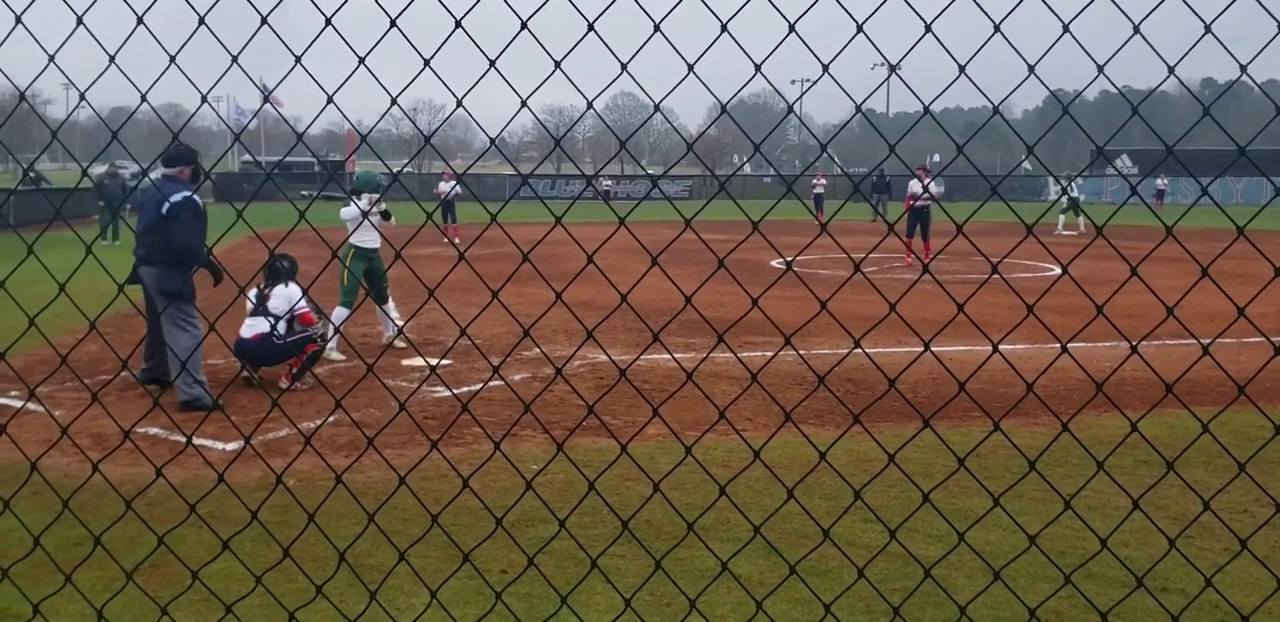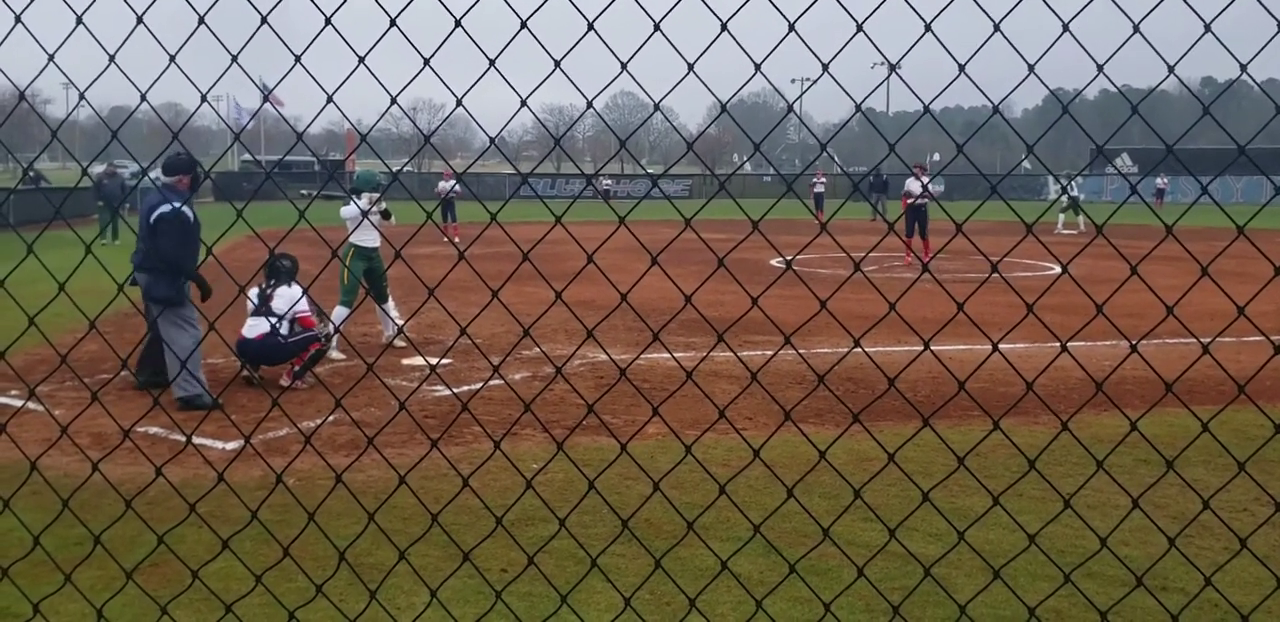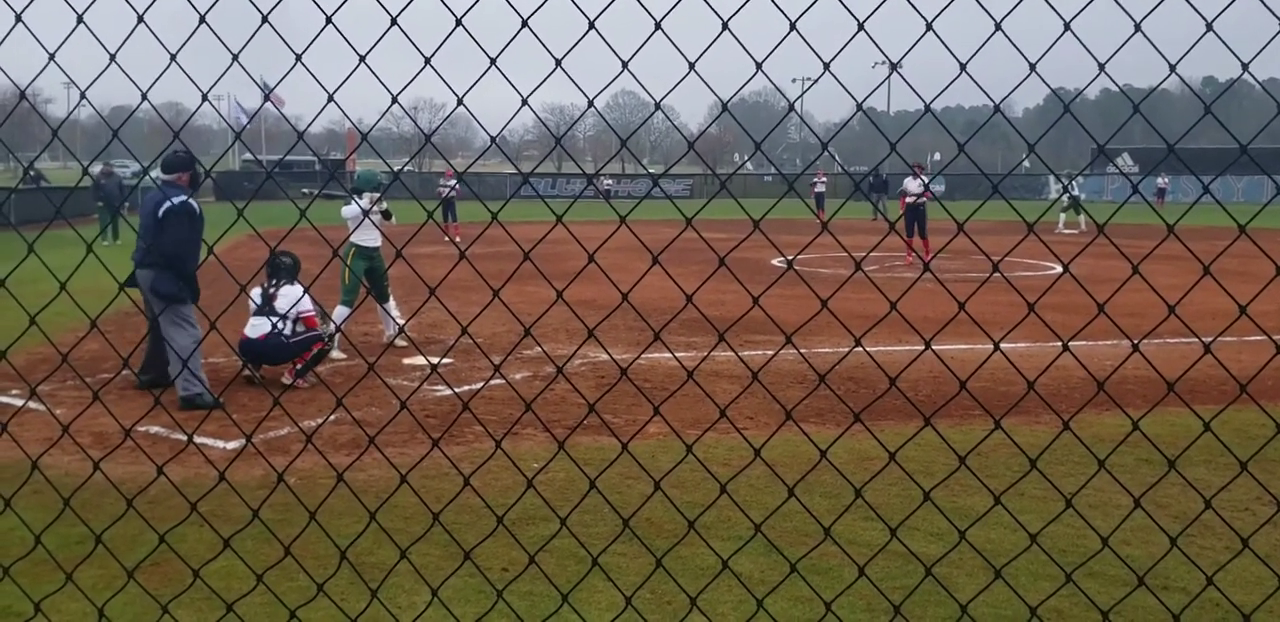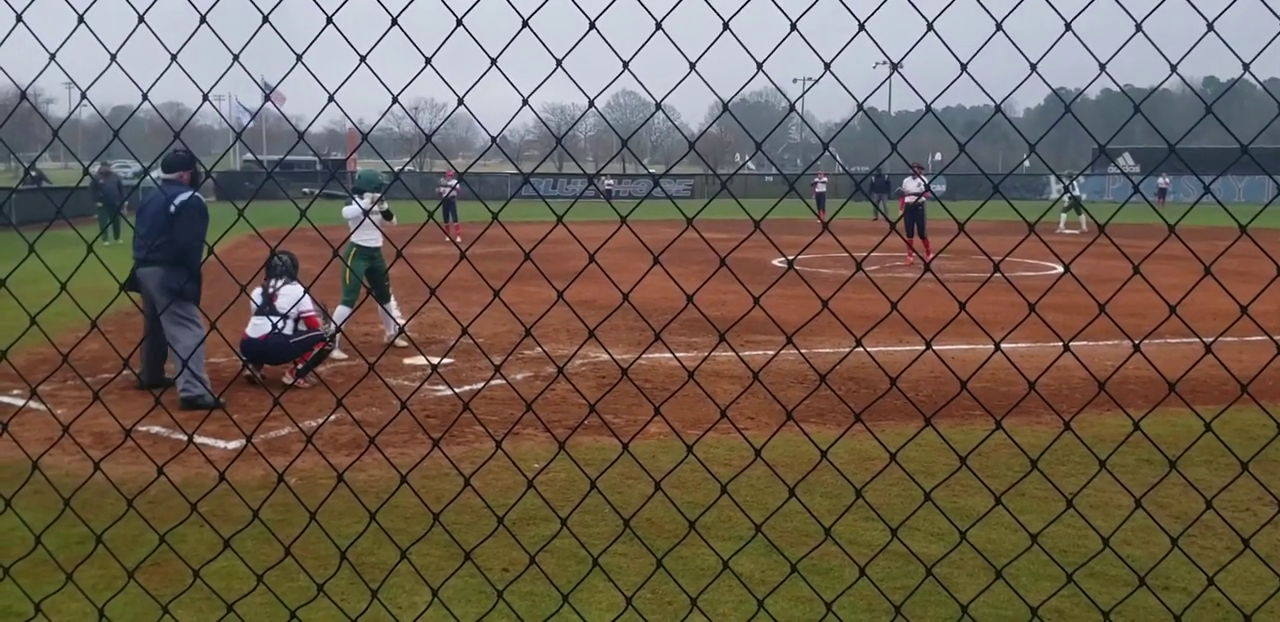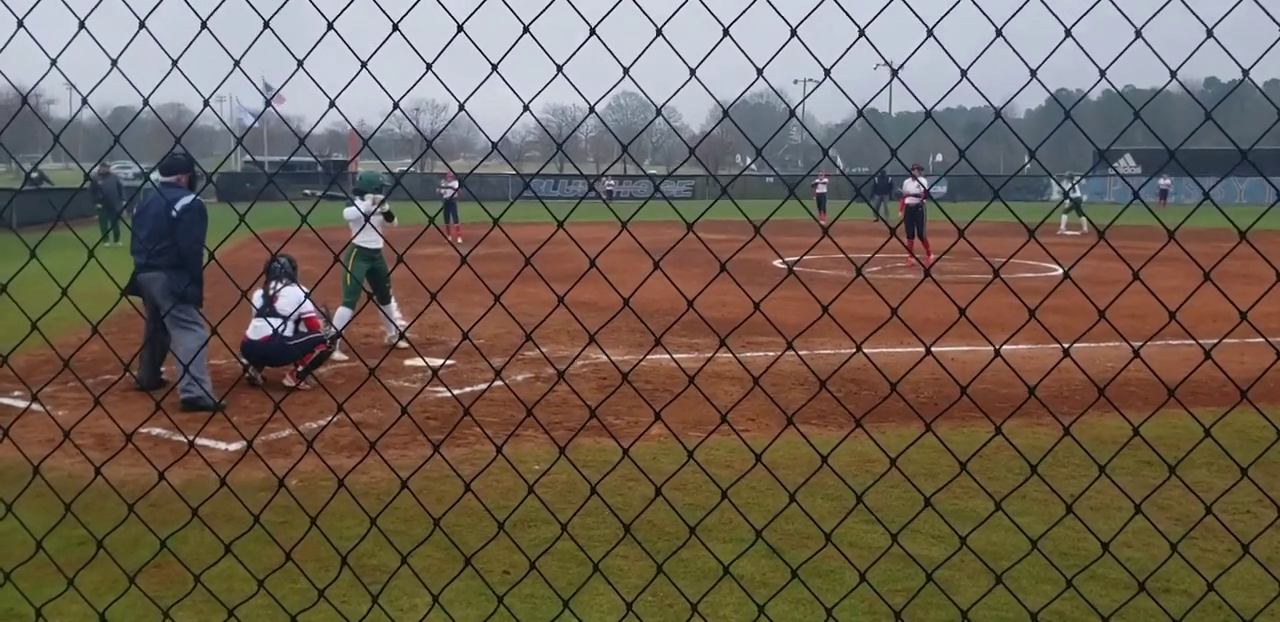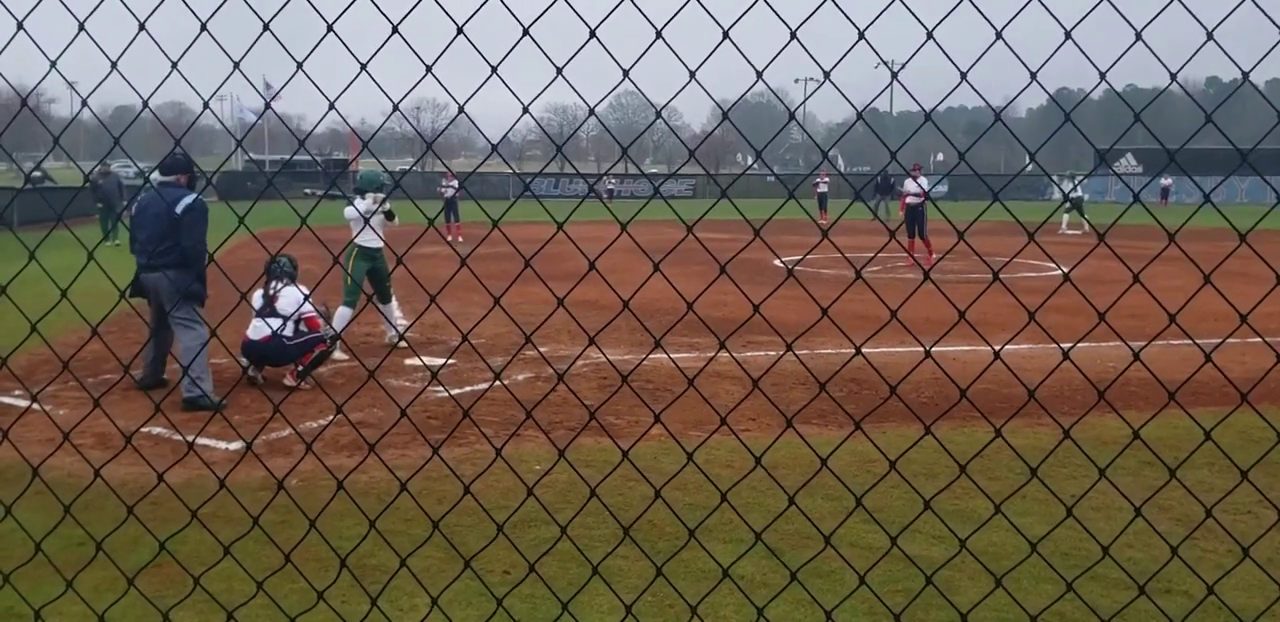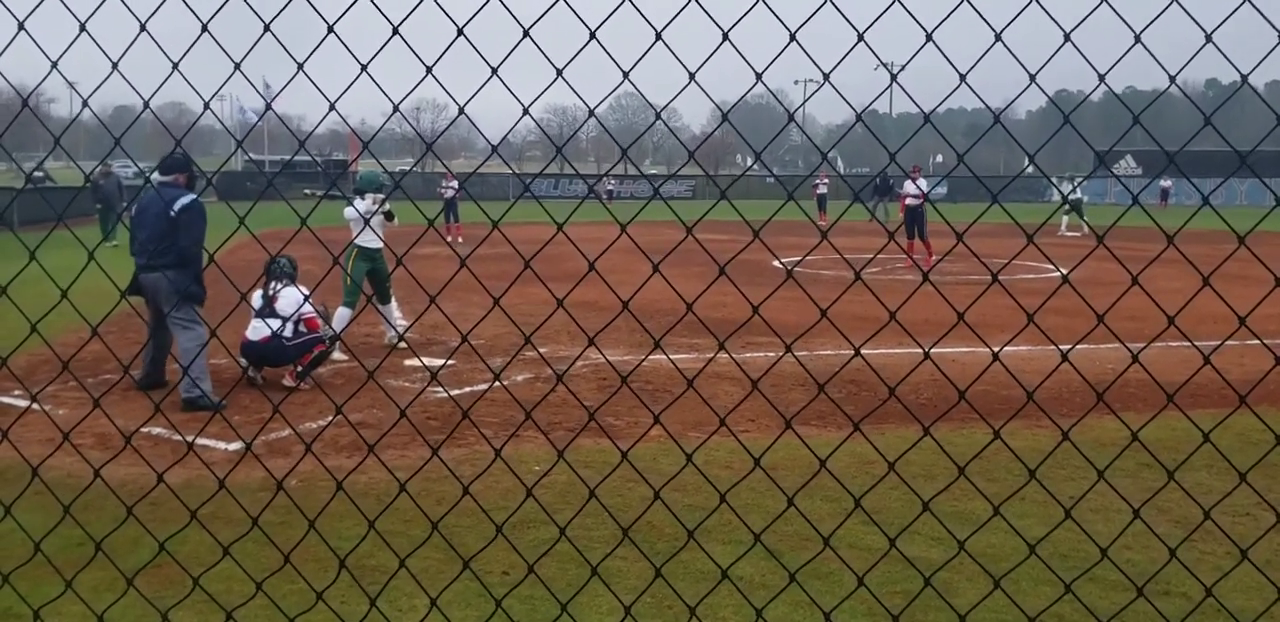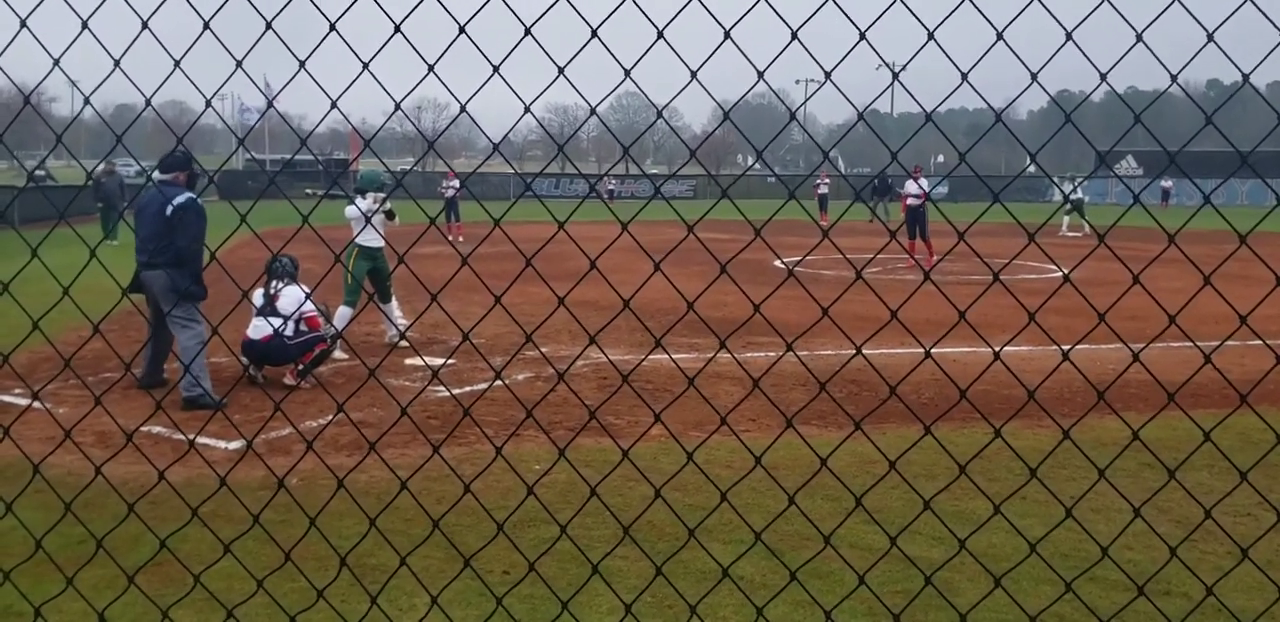
dt=0.2s
person 1, frame 1
left shoulder: (152, 192)
right shoulder: (184, 199)
left elbow: (146, 232)
right elbow: (186, 245)
right wrist: (210, 265)
left hip: (150, 267)
right hip: (169, 272)
left knee: (161, 324)
right knee: (185, 330)
left ankle: (154, 371)
right ankle: (192, 394)
person 1, frame 2
left shoulder: (159, 199)
right shoulder: (174, 209)
right elbow: (173, 255)
right wrist: (199, 280)
left hip: (151, 274)
right hip: (162, 278)
left knee: (163, 327)
right knee: (185, 332)
right ankle: (191, 392)
person 1, frame 3
left shoulder: (153, 197)
right shoulder: (181, 203)
right elbow: (179, 249)
right wrist: (191, 281)
left hip: (146, 271)
right hip: (165, 275)
left knee: (160, 326)
right knee: (184, 331)
left ankle: (151, 375)
right ankle: (192, 392)
person 1, frame 4
left shoulder: (150, 197)
right shoulder: (189, 199)
left elbow: (138, 239)
right elbow: (189, 245)
left wrist: (147, 263)
right wrist: (195, 280)
left hip: (144, 270)
right hip: (169, 273)
left knee: (155, 325)
right knee: (188, 330)
left ankle: (150, 376)
right ankle: (193, 392)
person 1, frame 5
left shoulder: (146, 201)
right shoulder: (189, 202)
left elbow: (135, 244)
right elbow: (191, 249)
left wrist: (148, 263)
right wrist: (196, 283)
left hip: (145, 274)
right hip: (172, 277)
left knee: (155, 327)
right knee: (192, 333)
left ankle: (149, 377)
right ankle: (195, 393)
person 1, frame 6
left shoulder: (142, 200)
right shoulder: (190, 202)
left elbow: (133, 243)
right elbow: (194, 247)
right wrist: (200, 281)
left hip: (148, 274)
right hip: (176, 276)
left knee: (159, 326)
right knee: (193, 332)
left ankle: (150, 376)
right ankle: (196, 393)
person 1, frame 7
left shoulder: (143, 200)
right shoulder: (187, 202)
left elbow: (134, 243)
right elbow: (190, 248)
right wrist: (197, 281)
left hip: (146, 274)
right hip: (173, 276)
left knee: (158, 326)
right knee: (192, 332)
left ankle: (150, 376)
right ankle: (195, 393)
person 1, frame 8
left shoulder: (145, 198)
right shoulder: (185, 201)
left elbow: (143, 239)
right elbow: (187, 247)
right wrist: (197, 280)
left hip: (148, 272)
right hip: (173, 275)
left knee: (159, 325)
right knee: (191, 330)
left ankle: (150, 375)
right ankle: (195, 392)
person 2, frame 1
left shoulder: (375, 206)
right shoulder: (353, 204)
left elbow: (390, 222)
right elbow: (344, 215)
left wrist: (381, 206)
right wrist: (365, 202)
left hip: (374, 254)
right hip: (355, 254)
left knee: (383, 296)
right knee: (347, 300)
left ankle: (390, 335)
right ankle: (329, 346)
person 2, frame 2
left shoulder: (375, 205)
right shoulder: (352, 204)
left elbow: (390, 221)
right elbow: (345, 214)
left wrist: (381, 206)
right wrist: (366, 201)
left hip: (374, 254)
right hip: (355, 254)
left knee: (383, 296)
right knee: (347, 299)
left ankle: (390, 334)
right ankle: (329, 345)
person 2, frame 3
left shoulder: (375, 205)
right shoulder: (353, 203)
left elbow: (390, 221)
right elbow: (345, 214)
left wrist: (382, 206)
right wrist: (367, 201)
left hip: (375, 253)
right hip: (356, 253)
left knee: (384, 295)
right knee: (348, 299)
left ankle: (391, 334)
right ankle: (330, 344)
person 2, frame 4
left shoulder: (376, 205)
right shoulder: (355, 204)
left elbow: (391, 221)
right elbow: (347, 214)
left wrist: (383, 206)
right wrist: (368, 201)
left hip: (376, 253)
right hip: (357, 253)
left knee: (385, 295)
right knee: (349, 299)
left ankle: (392, 334)
right ankle: (331, 344)
person 2, frame 5
left shoulder: (377, 206)
right shoulder: (356, 205)
left elbow: (392, 222)
right elbow: (348, 215)
left wrist: (384, 207)
right wrist: (370, 203)
left hip: (377, 255)
right hip: (358, 254)
left knee: (385, 296)
right knee: (350, 300)
left ankle: (393, 335)
right ankle: (332, 346)
person 2, frame 6
left shoulder: (378, 205)
right shoulder: (356, 204)
left elbow: (393, 221)
right elbow: (349, 214)
left wrist: (385, 206)
right wrist: (370, 201)
left hip: (378, 254)
right hip: (358, 254)
left knee: (386, 295)
right knee: (350, 300)
left ankle: (393, 335)
right ankle: (332, 346)
person 2, frame 7
left shoulder: (378, 205)
right shoulder: (356, 204)
left elbow: (392, 221)
right elbow: (349, 214)
left wrist: (385, 207)
right wrist: (370, 202)
left hip: (377, 255)
right hip: (358, 254)
left knee: (385, 296)
right knee: (350, 300)
left ankle: (392, 336)
right ankle: (331, 346)
person 2, frame 8
left shoulder: (379, 204)
right shoulder: (357, 203)
left elbow: (393, 221)
right elbow: (349, 214)
left wrist: (386, 205)
right wrist: (371, 201)
left hip: (378, 254)
right hip: (359, 254)
left knee: (386, 295)
right knee: (351, 299)
left ankle: (393, 334)
right ankle: (332, 345)
person 3, frame 1
left shoulder: (254, 292)
right shoulder: (292, 288)
right elbow: (306, 321)
right wrist: (315, 319)
left hip: (241, 348)
right hip: (265, 348)
right knee: (317, 336)
left ankle: (251, 368)
right ankle: (291, 377)
person 3, frame 2
left shoulder: (254, 291)
right shoulder: (295, 290)
right elbow: (307, 324)
right wrist: (319, 325)
left hip: (244, 347)
right hip: (270, 348)
right knee: (322, 336)
left ankle: (251, 367)
right ankle: (293, 376)
person 3, frame 3
left shoulder: (256, 291)
right shoulder: (298, 289)
right elbow: (312, 324)
left hip: (246, 347)
right hip: (274, 348)
right knee: (325, 337)
left ankle: (253, 366)
right ankle: (295, 374)
person 3, frame 4
left shoulder: (257, 291)
right shoulder: (298, 289)
right elbow: (313, 324)
right wrist: (320, 320)
left hip: (248, 346)
right hip: (276, 347)
right knee: (327, 337)
left ankle: (254, 366)
right ankle: (296, 374)
person 3, frame 5
left shoulder: (259, 293)
right shoulder: (299, 291)
right elbow: (314, 325)
right wrist: (323, 325)
left hip: (249, 348)
right hip: (276, 349)
right knee: (328, 338)
left ankle: (255, 368)
right ankle: (296, 376)
person 3, frame 6
left shoulder: (259, 293)
right shoulder: (299, 291)
right elbow: (314, 325)
right wrist: (324, 323)
left hip: (250, 348)
right hip: (276, 349)
right knee: (328, 337)
left ankle: (255, 367)
right ankle: (296, 375)
person 3, frame 7
left shoulder: (258, 293)
right shoulder: (298, 291)
right elbow: (313, 326)
right wrist: (323, 323)
left hip: (248, 349)
right hip: (275, 350)
right knee: (327, 337)
left ankle: (254, 368)
right ankle: (296, 376)
person 3, frame 8
left shoulder: (259, 292)
right shoulder: (300, 290)
right elbow: (314, 324)
right wrist: (323, 321)
left hip: (249, 348)
right hip: (276, 349)
right knee: (329, 336)
left ankle: (255, 367)
right ankle: (297, 374)
